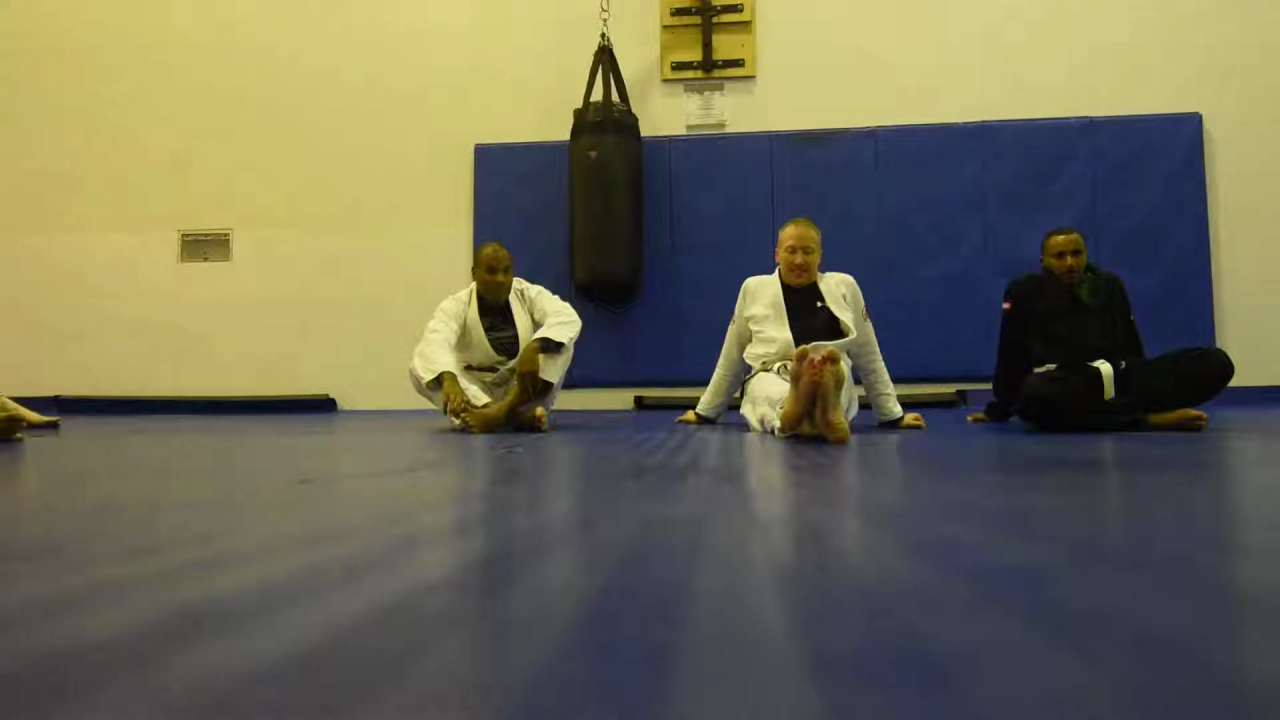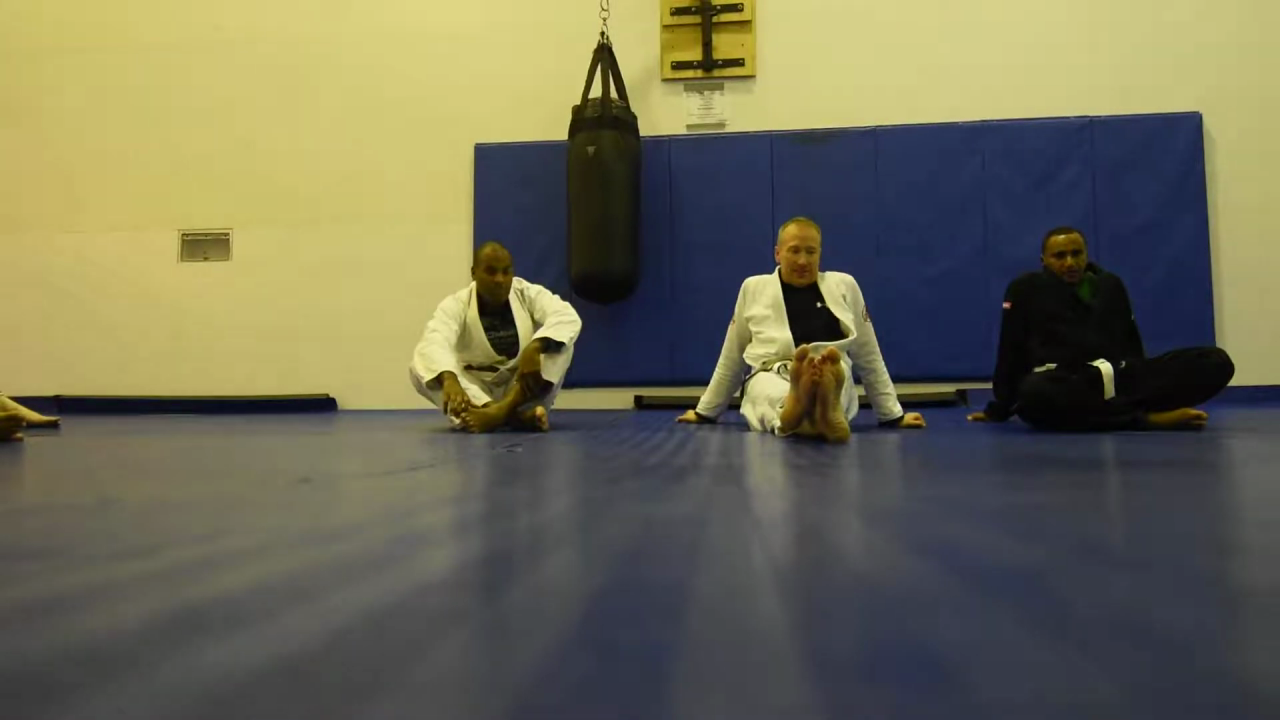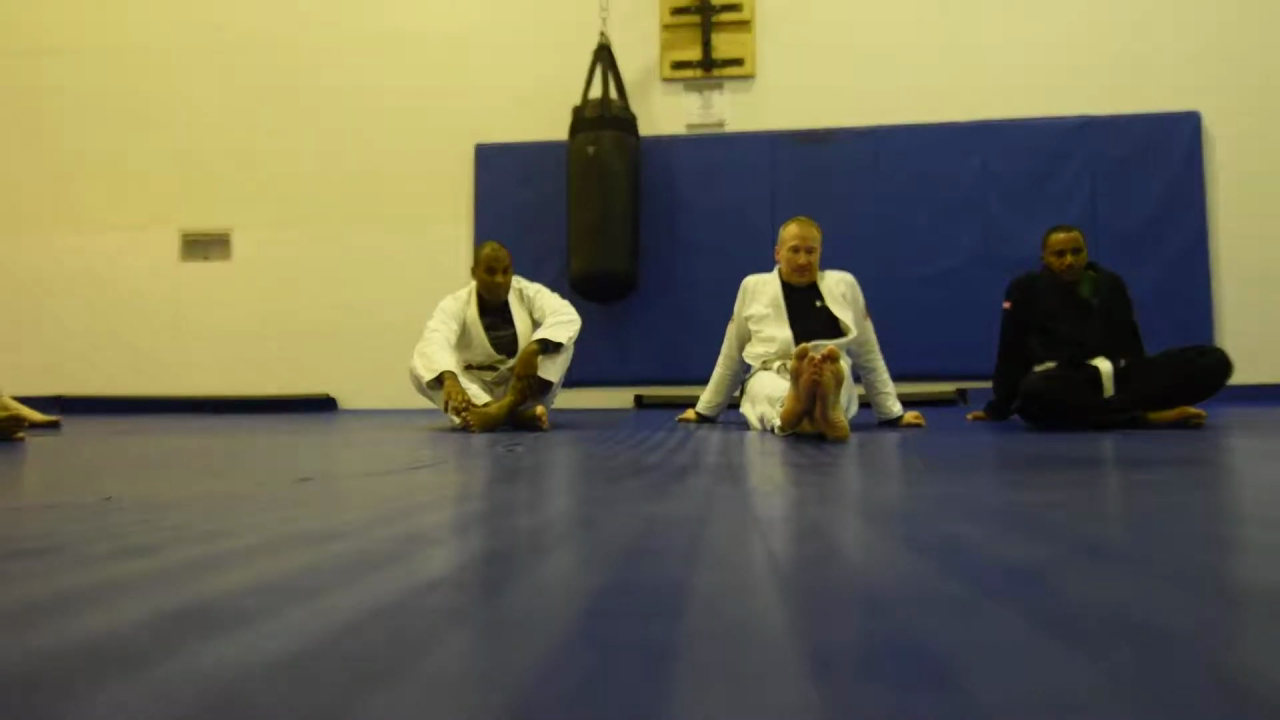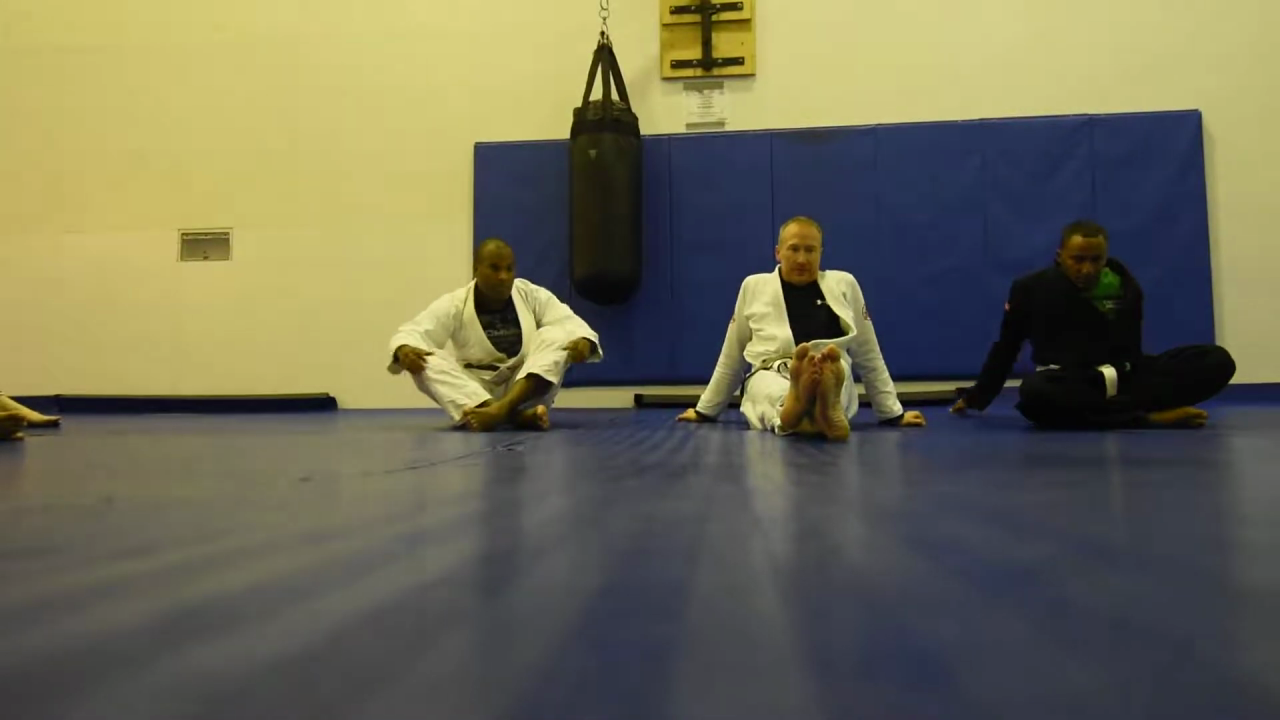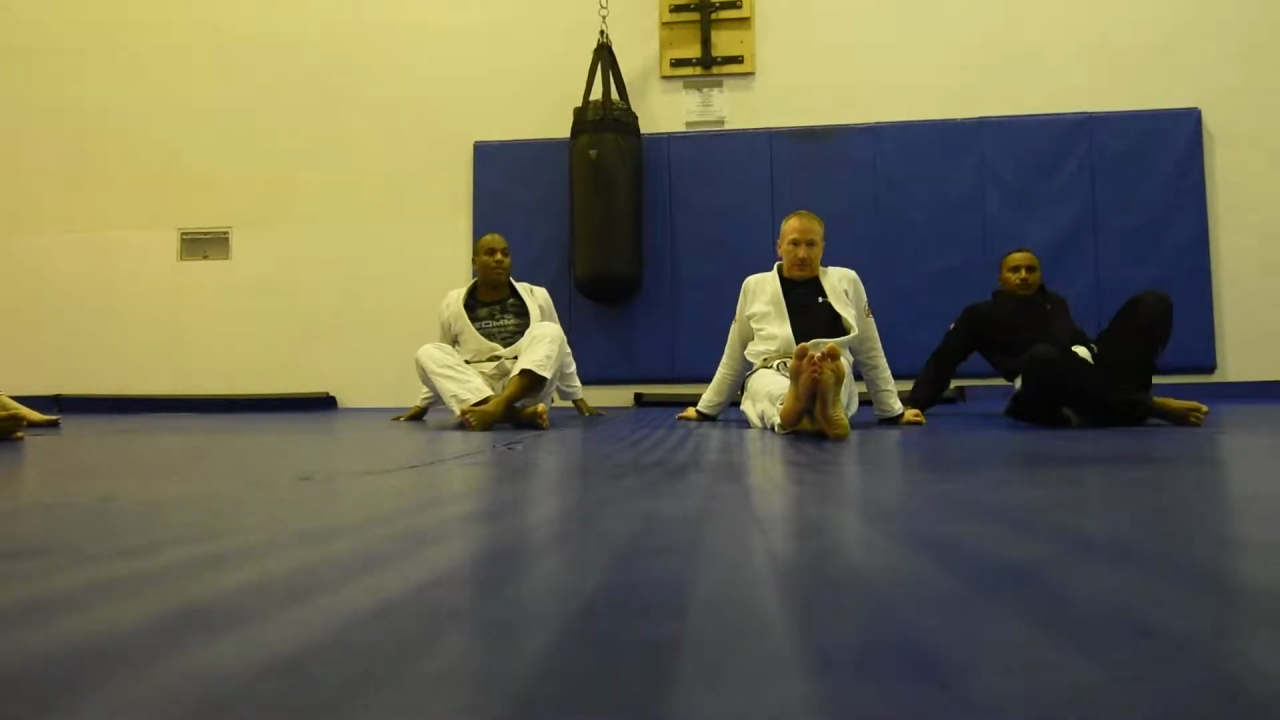
dt=0.5s
person 1, frame 1
left shoulder: (1110, 287)
right shoulder: (1025, 291)
left elbow: (1130, 343)
right elbow: (1011, 353)
right wrist: (999, 409)
left hip: (1121, 380)
right hip: (1063, 388)
left knee: (1216, 363)
right knee: (1033, 395)
left ankle: (1106, 413)
right ankle: (1149, 419)
person 1, frame 2
left shoulder: (1110, 285)
right shoulder: (1026, 290)
left elbow: (1131, 342)
right elbow: (1011, 352)
right wrist: (999, 409)
left hip: (1121, 378)
right hip: (1064, 386)
left knee: (1215, 362)
right knee: (1034, 393)
left ankle: (1109, 412)
right ankle: (1149, 418)
person 1, frame 3
left shoulder: (1110, 285)
right shoulder: (1026, 289)
left elbow: (1130, 342)
right elbow: (1011, 351)
right wrist: (999, 408)
left hip: (1120, 378)
right hip: (1064, 386)
left knee: (1215, 361)
right knee: (1034, 391)
left ankle: (1108, 411)
right ankle: (1148, 417)
person 1, frame 4
left shoulder: (1125, 287)
right shoulder: (1031, 290)
left elbow: (1131, 346)
right elbow: (1006, 347)
right wrist: (977, 397)
left hip: (1124, 380)
right hip: (1068, 385)
left knee: (1217, 361)
right knee: (1036, 393)
left ankle: (1111, 411)
right ankle: (1148, 416)
person 1, frame 5
left shoulder: (1054, 303)
right shoulder: (982, 316)
right elbow: (943, 359)
right wrist: (917, 401)
left hip: (1093, 369)
right hip: (1054, 389)
left knee: (1152, 305)
right knee: (1041, 358)
right ankle: (1151, 405)
person 2, frame 1
left shoulder: (843, 287)
right shoulder: (754, 289)
left elbow: (868, 358)
right elbow: (731, 360)
left wrist: (893, 416)
right wrist: (705, 412)
right knee: (770, 390)
left ankle: (822, 413)
person 2, frame 2
left shoulder: (843, 286)
right shoulder: (753, 289)
left elbow: (869, 358)
right elbow: (731, 360)
left wrist: (893, 415)
right wrist: (705, 412)
left knee: (827, 371)
right knee: (775, 396)
left ankle: (823, 409)
right ankle: (808, 414)
person 2, frame 3
left shoulder: (844, 285)
right shoulder: (753, 288)
left elbow: (868, 357)
right elbow: (731, 358)
left wrist: (893, 413)
right wrist: (705, 411)
right knee: (773, 393)
left ankle: (823, 410)
right ankle: (801, 409)
person 2, frame 4
left shoulder: (843, 285)
right shoulder: (754, 287)
left elbow: (868, 356)
right elbow: (731, 358)
left wrist: (893, 413)
right wrist: (705, 410)
left knee: (830, 369)
right knee: (777, 395)
left ankle: (825, 409)
right ankle: (806, 411)
person 2, frame 5
left shoulder: (846, 282)
right shoulder: (755, 287)
left elbow: (870, 353)
right elbow: (734, 358)
left wrist: (893, 411)
right wrist: (705, 409)
right knee: (772, 389)
left ankle: (825, 408)
right ankle: (807, 408)
person 3, frame 1
left shoulder: (530, 295)
right shoulder: (456, 306)
left elbow: (568, 319)
right elbow: (433, 345)
left wrist: (533, 349)
right wrist: (449, 380)
left hip: (524, 388)
right hip: (477, 393)
left knee: (560, 343)
right knee: (421, 367)
left ankle: (502, 410)
person 3, frame 2
left shoulder: (529, 294)
right shoulder: (456, 305)
left elbow: (568, 318)
right elbow: (433, 344)
left wrist: (535, 349)
right wrist: (449, 380)
left hip: (524, 387)
right hip: (476, 391)
left knee: (560, 342)
right knee: (421, 365)
left ankle: (503, 410)
right ankle: (514, 415)
person 3, frame 3
left shoulder: (529, 294)
right shoulder: (456, 305)
left elbow: (567, 318)
right elbow: (433, 344)
left wrist: (532, 350)
right wrist: (450, 379)
left hip: (524, 389)
right hip: (476, 392)
left knee: (560, 343)
right knee: (421, 366)
left ankle: (502, 410)
right ankle: (516, 414)
person 3, frame 4
left shoulder: (533, 297)
right shoulder: (454, 304)
left elbow: (574, 327)
right elbow: (409, 333)
left wrist: (584, 342)
right wrist: (404, 350)
left hip: (527, 391)
right hip: (473, 391)
left knee: (559, 337)
right knee: (420, 366)
left ankle: (501, 410)
right ankle: (516, 415)
person 3, frame 5
left shoulder: (536, 297)
right shoulder: (454, 303)
left elbow: (557, 349)
right elbow: (442, 365)
left wrist: (576, 398)
right wrist: (423, 404)
left hip: (527, 390)
right hip: (475, 389)
left knee: (547, 332)
right knee: (428, 354)
left ankle: (497, 409)
right ankle: (515, 414)
